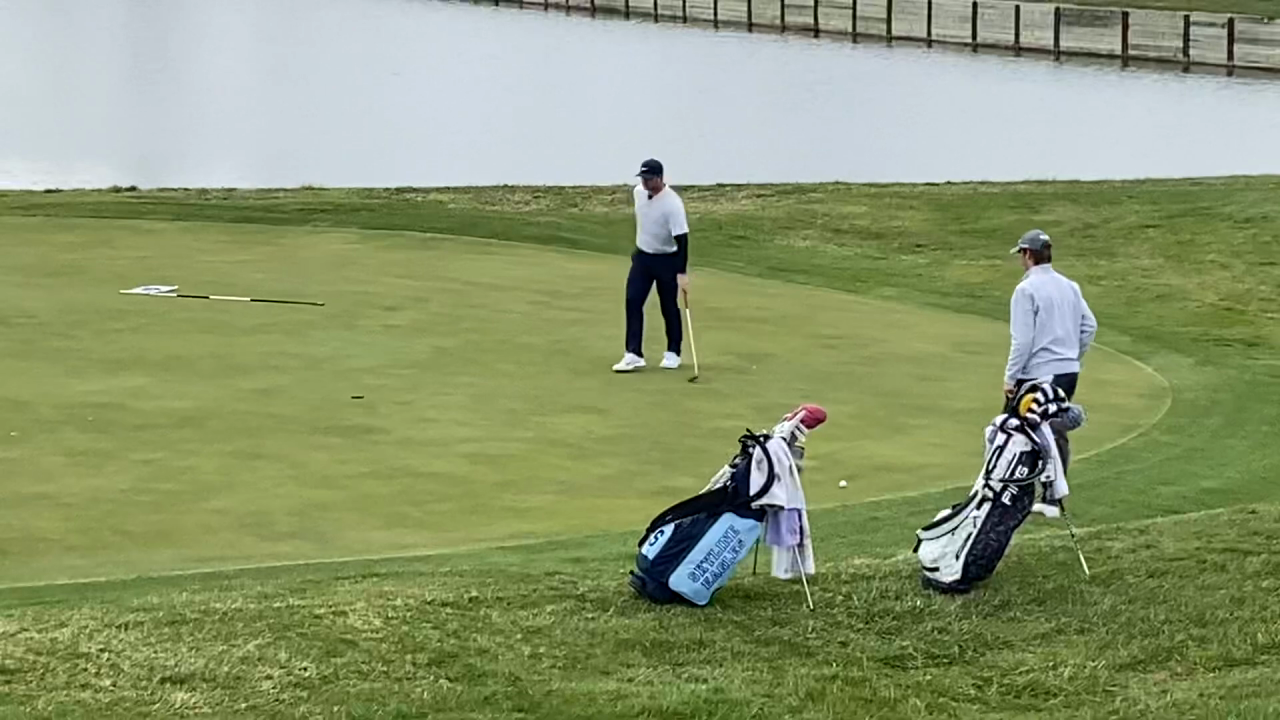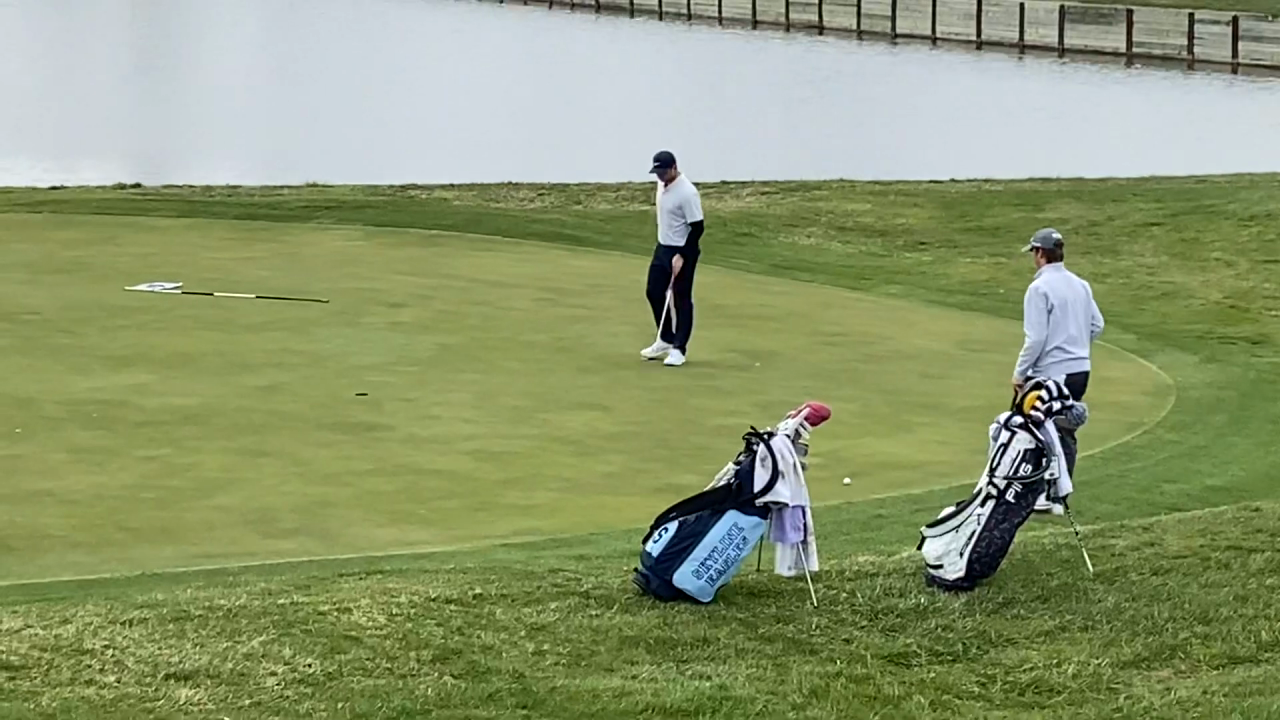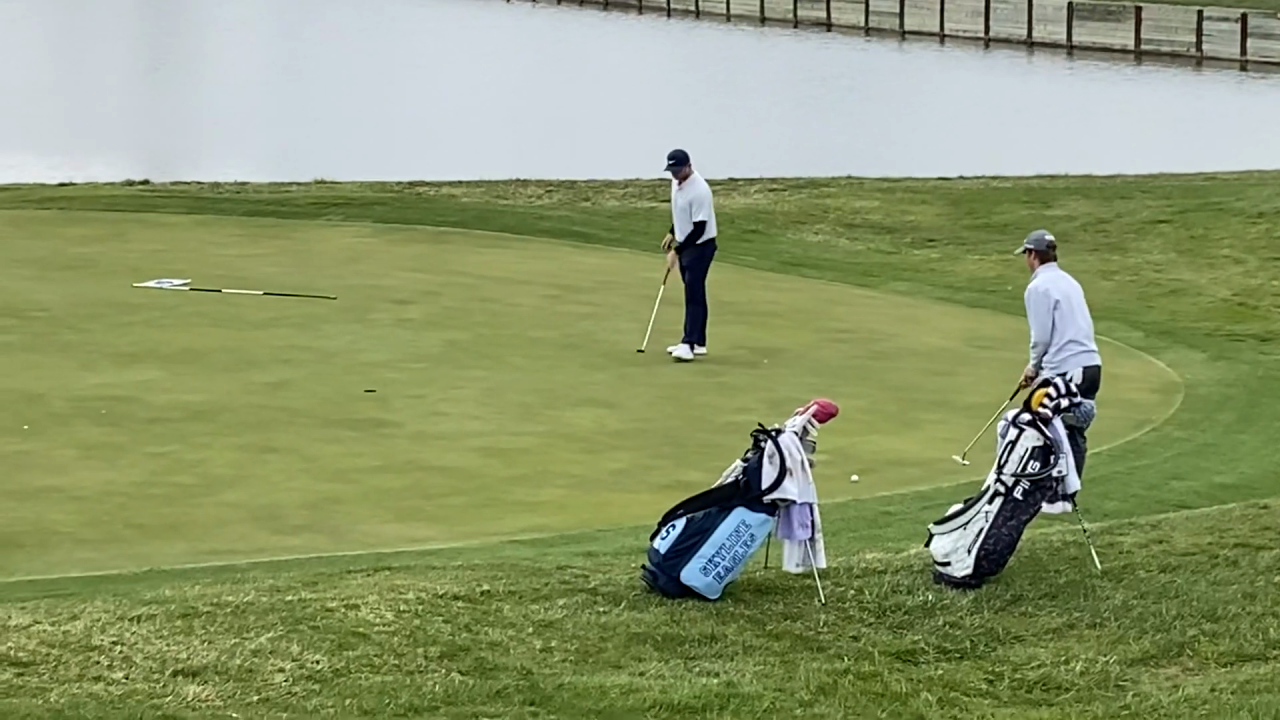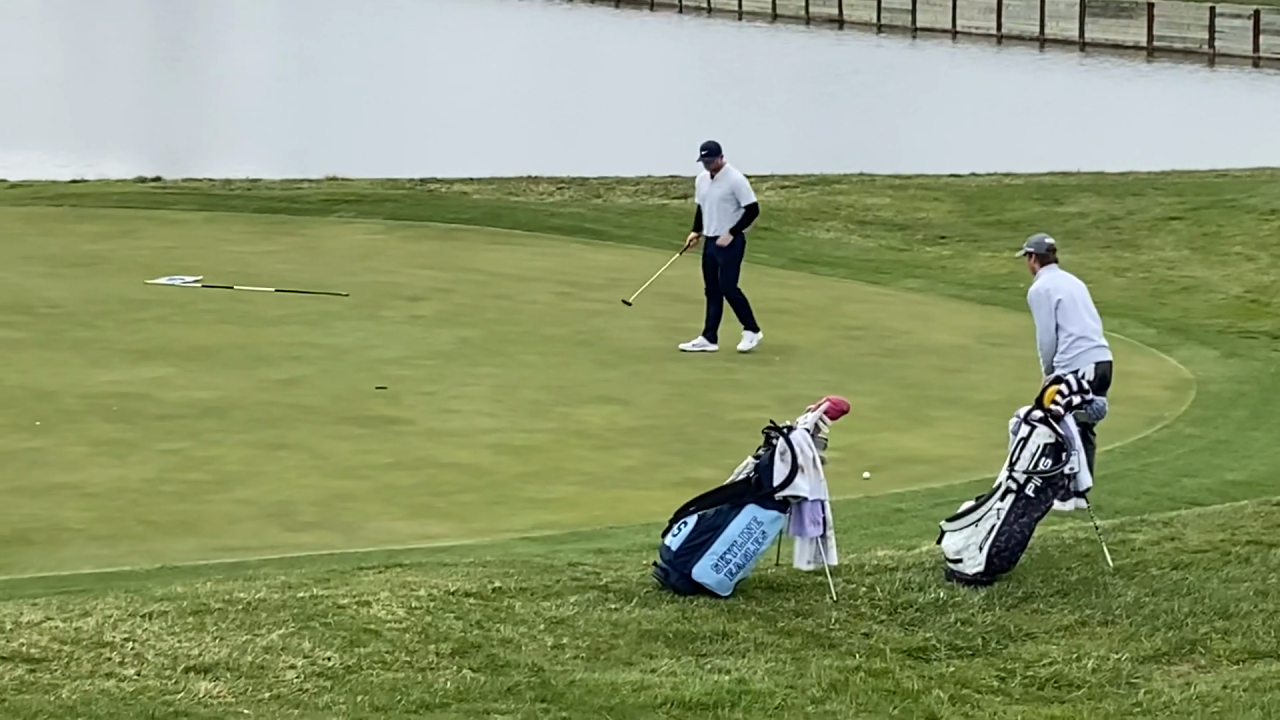
dt=0.5s
person 1, frame 1
left shoulder: (1026, 289)
right shoulder: (1070, 286)
left elbow: (1022, 340)
right elbow: (1089, 327)
left wrist: (1010, 377)
left hip: (1036, 376)
right hip: (1068, 373)
right knee: (1057, 433)
person 1, frame 2
left shoulder: (1039, 288)
right shoulder: (1081, 285)
left elbow: (1036, 338)
right elbow: (1096, 325)
left wrist: (1020, 372)
left hip: (1050, 373)
right hip: (1079, 370)
right knee: (1065, 434)
left ankle: (1045, 496)
person 1, frame 3
left shoulder: (1038, 287)
right shoulder: (1069, 282)
left elbow: (1041, 336)
left wrist: (1034, 365)
right wrist: (1040, 367)
left hip: (1063, 369)
right hip: (1090, 365)
right knee: (1075, 433)
person 1, frame 4
left shoulder: (1039, 289)
right shoulder: (1073, 281)
left elbow: (1047, 338)
left wrist: (1047, 373)
right wrist: (1054, 371)
left hip: (1075, 367)
right hip: (1102, 361)
right knee: (1085, 429)
right ankle: (1079, 493)
person 2, frame 1
left shoulder: (672, 203)
right shoulder: (638, 192)
left elbow: (682, 240)
left wrist: (682, 273)
left hip: (667, 260)
right hip: (642, 256)
left knee: (669, 307)
right knee: (633, 301)
left ankle: (673, 352)
right ankle: (634, 354)
person 2, frame 2
left shoulder: (687, 192)
right shoulder: (662, 184)
left elbow: (697, 228)
left wrist: (681, 255)
left hip: (683, 252)
right hip: (663, 248)
left knee: (681, 301)
right knee: (654, 293)
left ankle: (678, 349)
right ankle: (667, 340)
person 2, frame 3
left shoulder: (699, 191)
right shoulder: (677, 183)
left elbow: (699, 229)
left wrist: (677, 251)
right wrist: (672, 233)
left hip: (700, 247)
right hip: (685, 245)
left knee: (694, 295)
right knee: (693, 294)
left ankle: (688, 344)
right ankle: (698, 341)
person 2, frame 4
left shoulder: (735, 180)
right shoulder: (701, 179)
left elbow: (752, 210)
left wrist: (732, 234)
right wrist: (695, 231)
left hip: (731, 244)
right hip: (710, 242)
left knee: (729, 288)
right knee: (712, 291)
left ankle: (752, 331)
right ankle: (708, 338)
